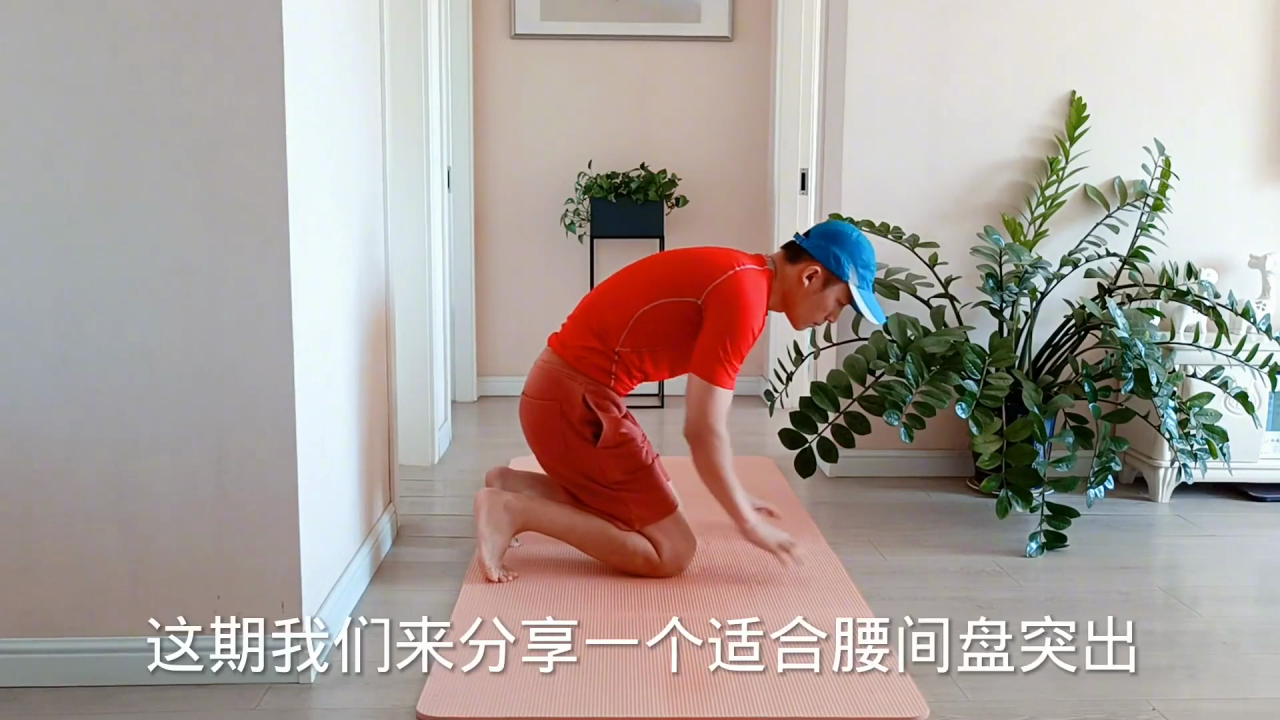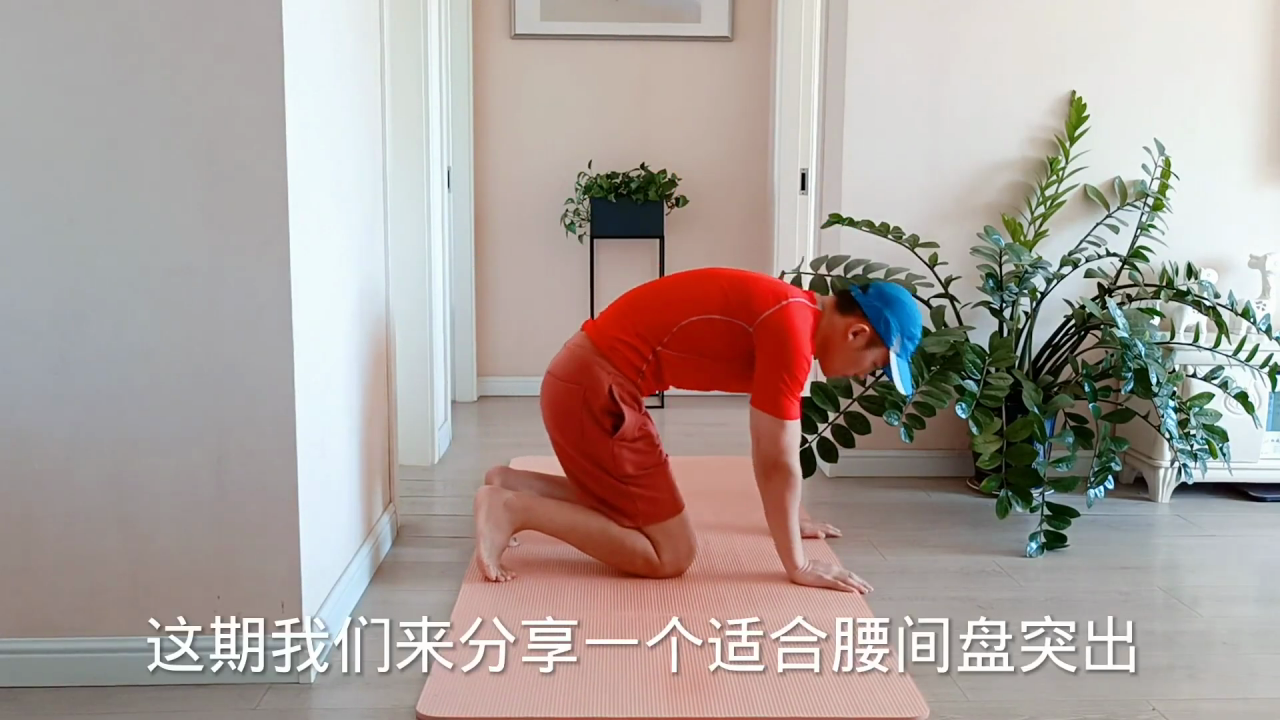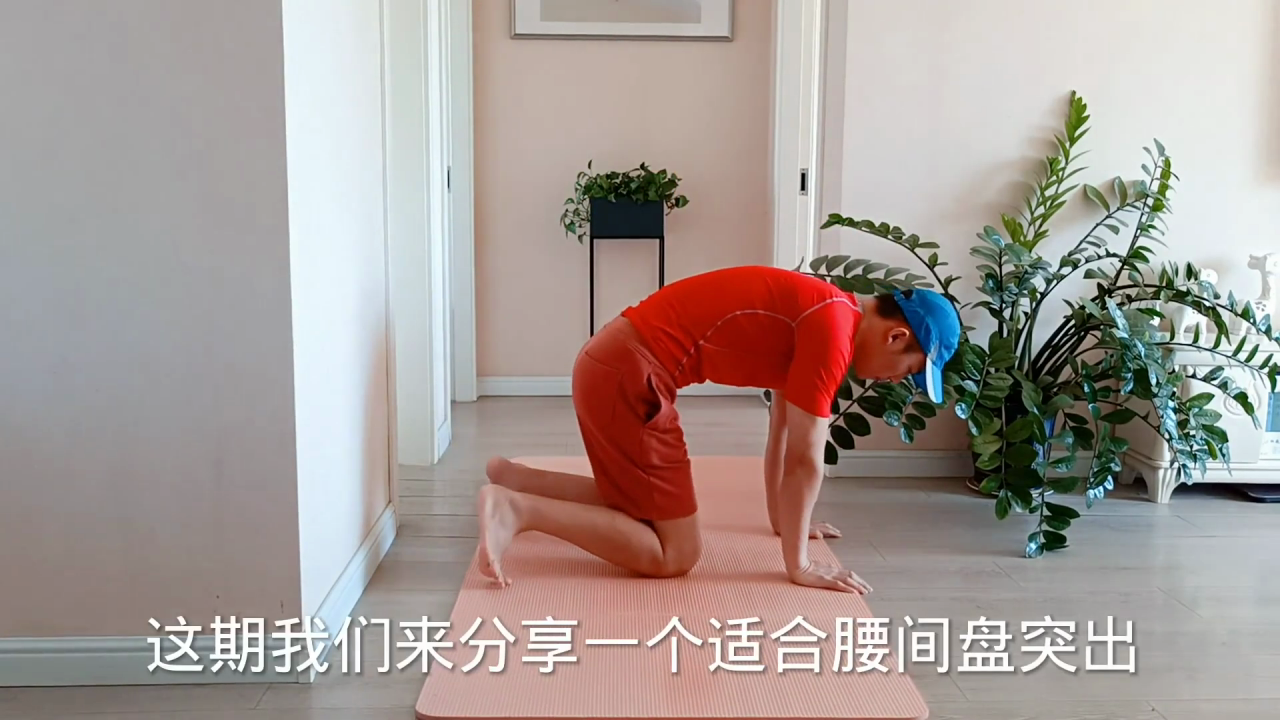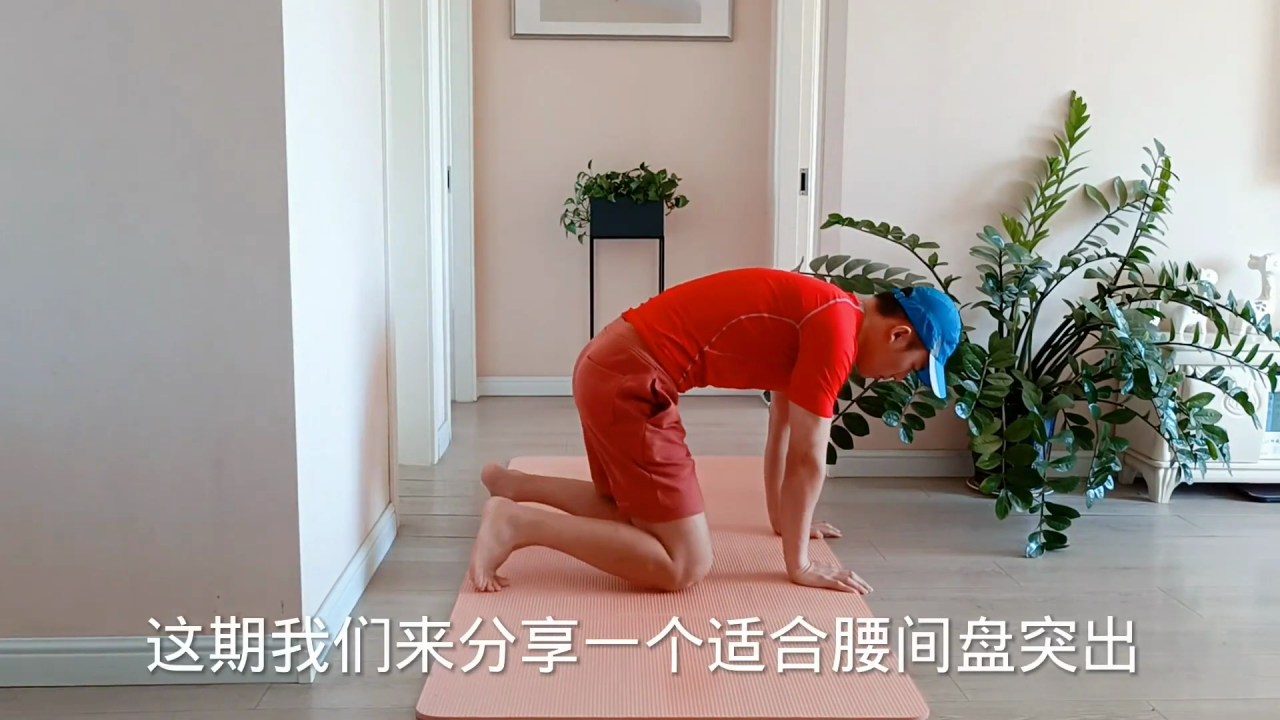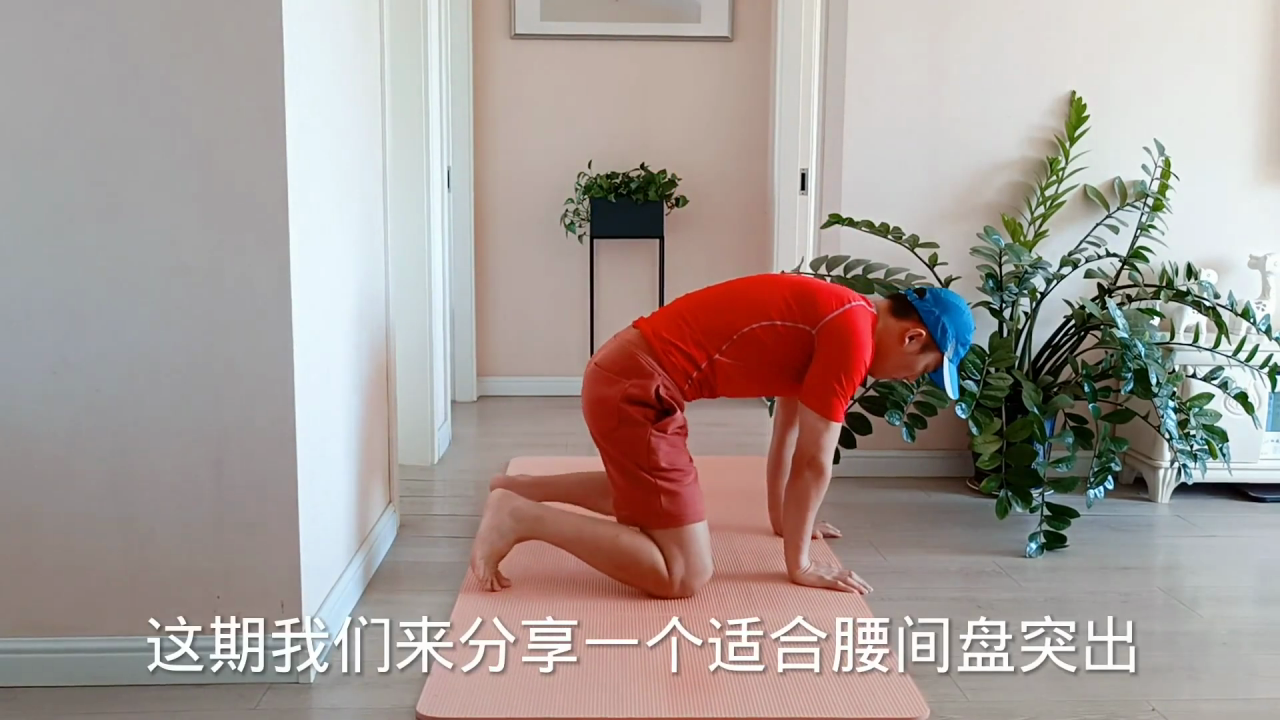
dt=0.4s
person 1, frame 1
left shoulder: (744, 279)
right shoulder: (743, 297)
left elbow: (713, 408)
right elbow: (702, 429)
left wrist: (737, 496)
right wrist: (746, 520)
left hip: (568, 388)
right hip: (574, 400)
left knee: (641, 507)
right knee: (671, 553)
left ankle: (514, 486)
right ankle: (514, 510)
person 1, frame 2
left shoulder: (791, 313)
right shoulder: (791, 330)
left elbow: (768, 441)
right elbow: (780, 463)
left wrist: (784, 523)
right wrist: (796, 564)
left hip: (585, 376)
right hip: (595, 389)
left knee: (637, 509)
right knee: (670, 555)
left ankle: (513, 484)
right ankle: (511, 508)
person 1, frame 3
left shoulder: (819, 312)
right shoulder: (833, 329)
left elbow: (783, 430)
right elbow: (805, 459)
left wrist: (783, 519)
right wrist: (798, 564)
left hip: (611, 361)
right hip: (628, 375)
left knee: (638, 509)
right knee: (674, 554)
left ankle: (516, 479)
right ankle: (515, 507)
person 1, frame 4
left shoulder: (813, 313)
right shoulder: (837, 330)
left elbow: (781, 430)
right elbow: (806, 458)
left wrist: (783, 519)
right wrist: (798, 564)
left hip: (607, 359)
right hip: (631, 380)
left knee: (634, 512)
right knee: (686, 566)
left ankle: (511, 485)
right ankle: (517, 524)
person 1, frame 5
left shoulder: (830, 314)
right shoulder: (851, 335)
left elbow: (788, 430)
right elbow: (813, 461)
left wrist: (784, 519)
right wrist: (798, 563)
left hip: (620, 370)
right hip: (636, 391)
left knee: (648, 496)
right knee: (684, 576)
left ankle: (522, 489)
right ankle: (519, 516)
